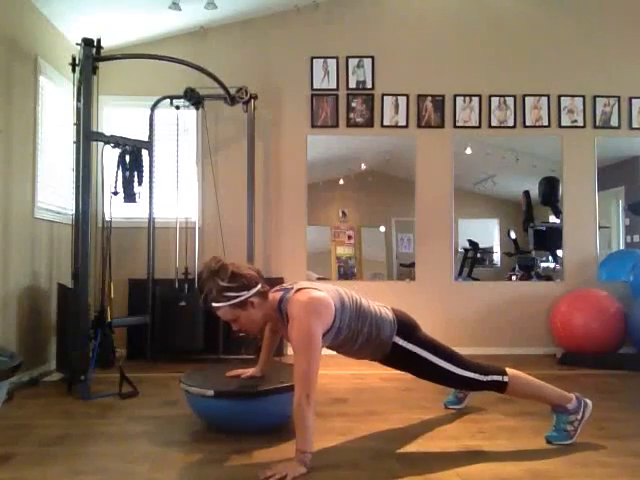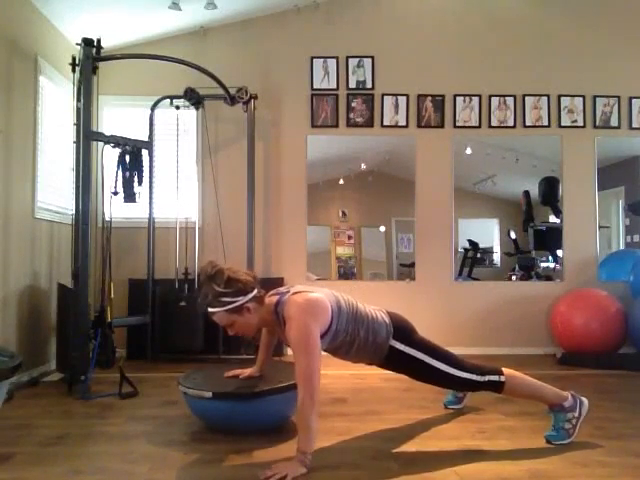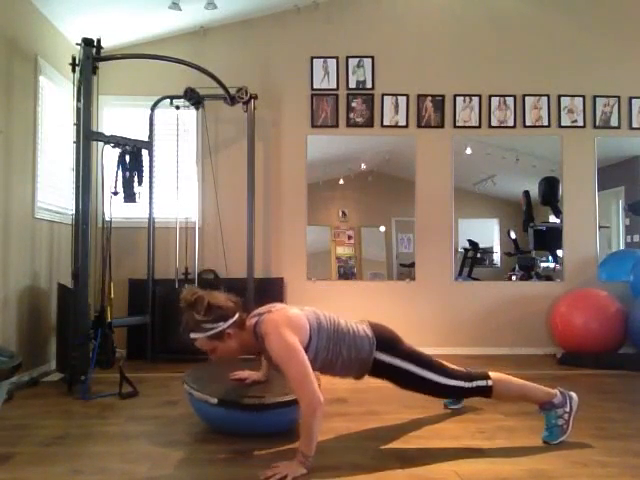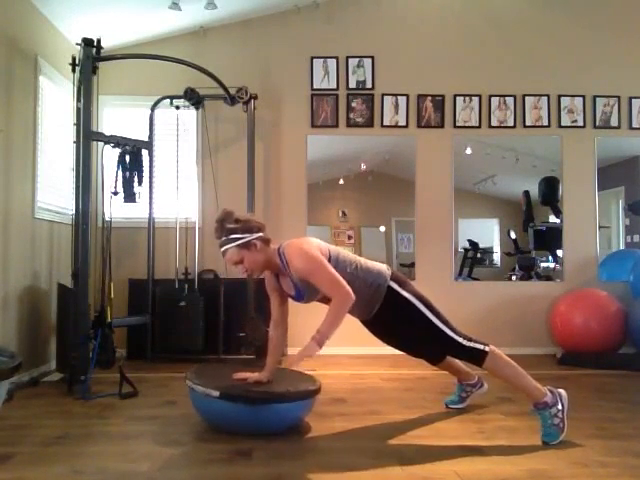
dt=0.7s
person 1, frame 1
left shoulder: (303, 312)
right shoulder: (273, 298)
left elbow: (305, 396)
right elbow: (274, 327)
right wrist: (259, 368)
left hip: (395, 337)
right hip: (380, 331)
left knee: (479, 376)
left ankle: (570, 404)
right ankle: (462, 389)
person 1, frame 2
left shoulder: (299, 315)
right shoulder: (270, 303)
left elbow: (309, 396)
right elbow: (270, 329)
right wrist: (258, 367)
left hip: (391, 339)
right hip: (376, 334)
left knee: (478, 376)
left ankle: (567, 402)
right ankle: (459, 392)
person 1, frame 3
left shoulder: (275, 334)
right shoulder: (254, 320)
left elbow: (313, 403)
right wrist: (262, 373)
left hip: (376, 351)
right hip: (362, 341)
left knee: (467, 385)
right knee: (437, 377)
left ankle: (555, 399)
right ankle: (460, 374)
person 1, frame 4
left shoulder: (298, 254)
right shoulder: (272, 276)
left elbow: (344, 296)
right elbow: (278, 325)
left wrist: (316, 342)
right wrist: (266, 373)
left hip: (390, 293)
right hip: (371, 312)
left knee: (460, 345)
right knee: (428, 351)
left ankle: (547, 399)
right ankle: (469, 383)
